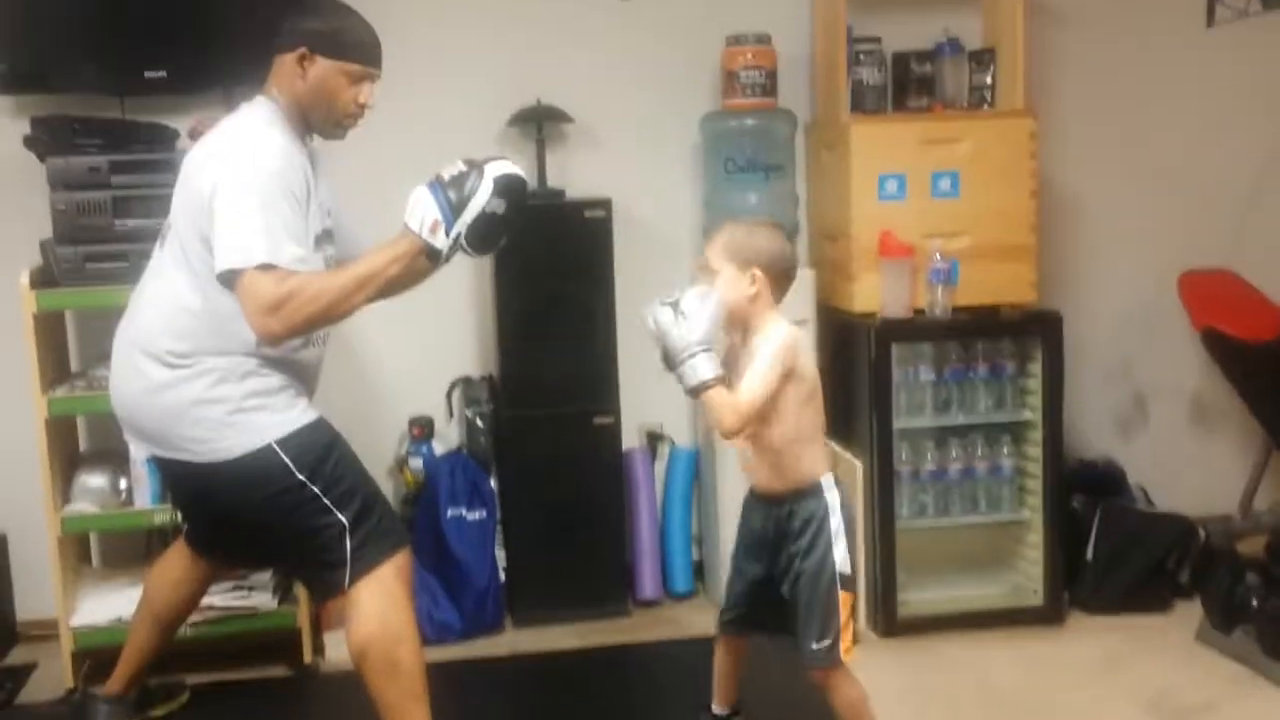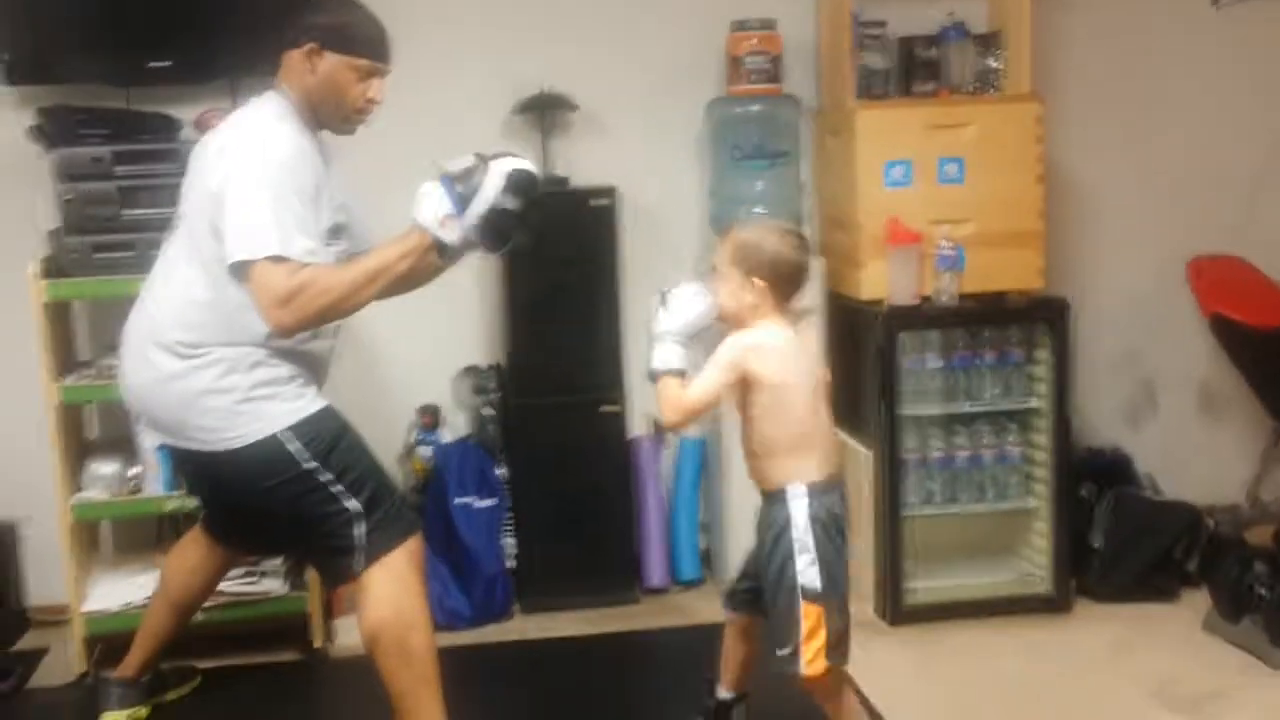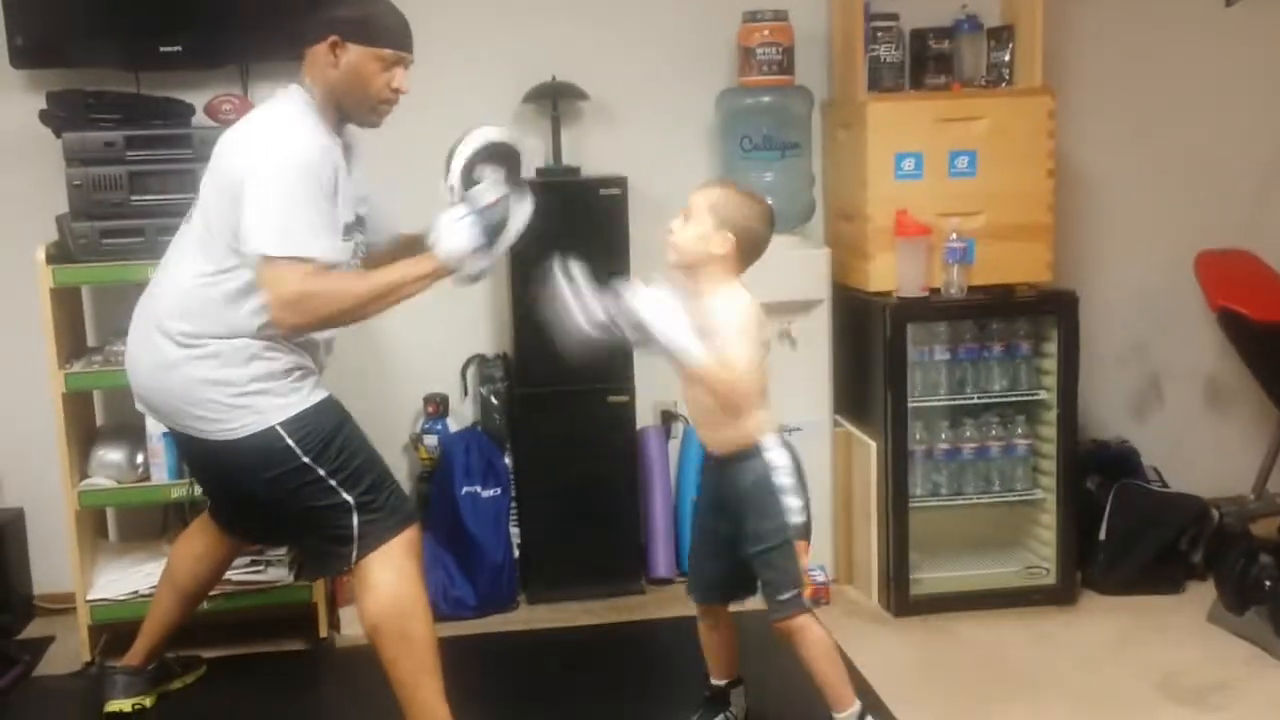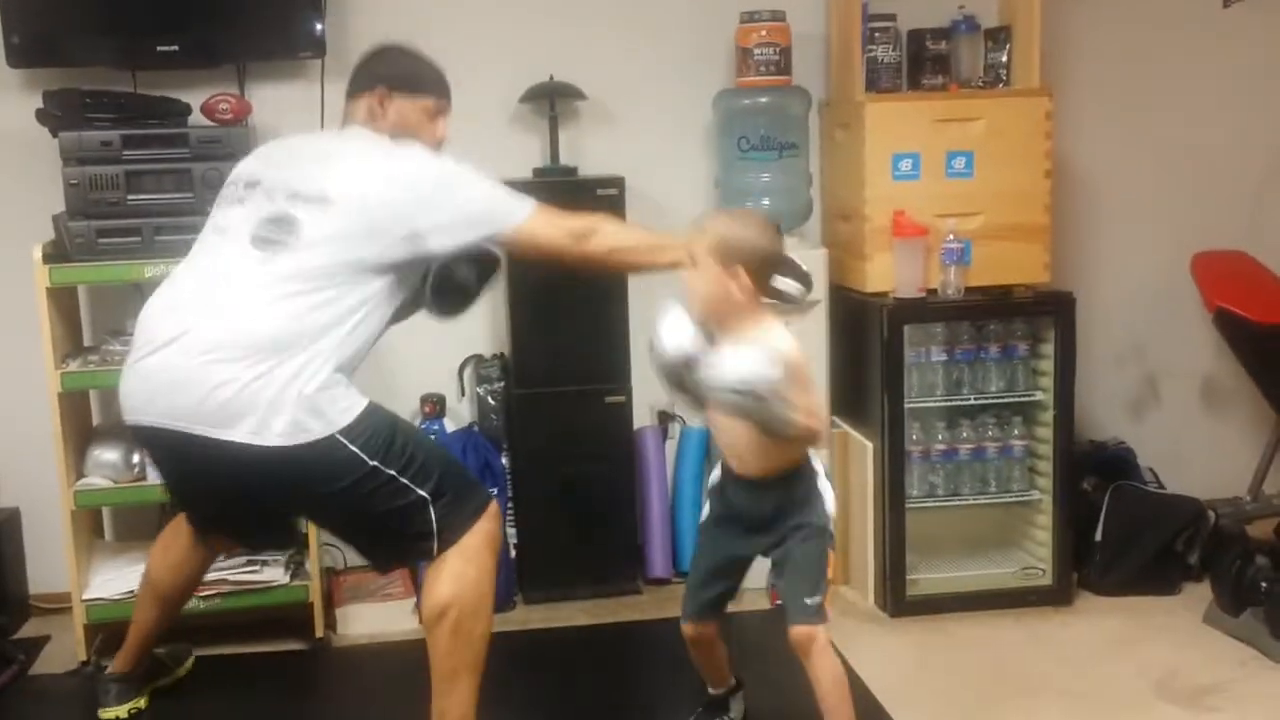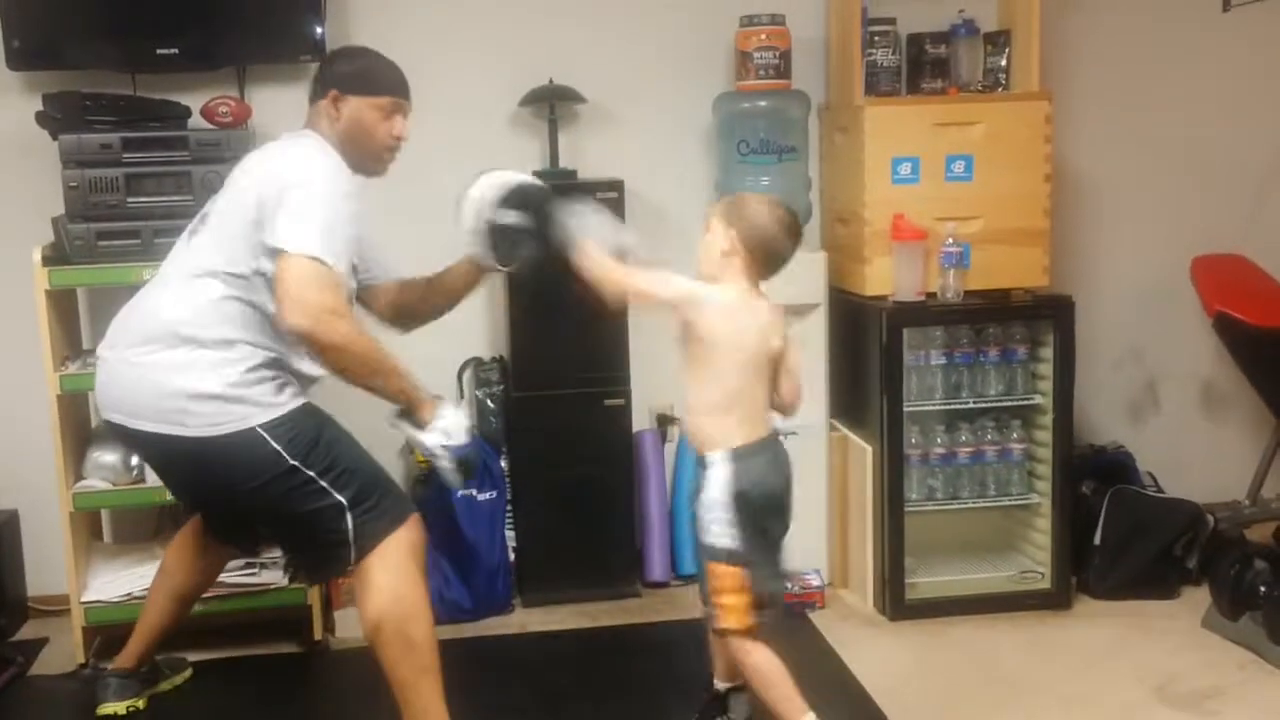
dt=0.4s
person 1, frame 1
left shoulder: (276, 149)
right shoulder: (260, 152)
left elbow: (347, 278)
right elbow: (274, 312)
left wrist: (445, 238)
right wrist: (416, 241)
left hip: (173, 391)
right hip: (216, 400)
left knee: (215, 544)
right knee: (378, 561)
person 1, frame 2
left shoulder: (290, 146)
right shoulder: (269, 147)
left elbow: (357, 272)
right elbow: (288, 303)
left wrist: (457, 234)
right wrist: (428, 234)
left hip: (183, 379)
right hip: (228, 389)
left knee: (231, 530)
right knee: (390, 547)
person 1, frame 3
left shoulder: (328, 142)
right shoulder: (288, 143)
left elbow: (368, 261)
right elbow: (296, 303)
left wrist: (464, 228)
right wrist: (440, 255)
left hip: (183, 367)
right hip: (223, 376)
left knee: (241, 516)
right knee: (389, 537)
person 1, frame 4
left shoulder: (272, 161)
right shoulder: (409, 175)
right elbow: (573, 238)
left wrist: (409, 282)
right wrist: (700, 250)
right hip: (261, 404)
left knee: (208, 520)
right knee: (468, 528)
person 1, frame 5
left shoulder: (305, 180)
right shoulder: (313, 174)
left elbow: (395, 305)
right elbow: (312, 317)
left wrist: (482, 263)
right wrist: (426, 404)
left hip: (137, 382)
right hip: (206, 394)
left knee: (230, 516)
right knee: (391, 538)
person 2, frame 1
left shoulder: (779, 339)
right shoulder: (746, 342)
left elbow: (731, 420)
right elbow: (723, 397)
left wrist: (694, 352)
right wrist: (678, 348)
left hip: (811, 512)
right hip: (764, 510)
left knee: (825, 660)
right knee: (733, 630)
person 2, frame 2
left shoulder: (744, 345)
right shoulder: (794, 341)
left elbow: (674, 412)
left wrist: (668, 342)
left hip: (801, 510)
right hip: (792, 503)
left knee: (811, 663)
right knee: (744, 608)
person 2, frame 3
left shoulder: (733, 306)
right shoulder: (694, 294)
left elbow: (735, 391)
left wrist: (673, 333)
right wrist: (592, 311)
left hip: (759, 471)
right hip: (720, 471)
left knee: (790, 615)
right knee: (708, 598)
person 2, frame 4
left shoulder: (780, 347)
right shoulder: (706, 330)
left elbow: (810, 429)
left wrist: (770, 412)
right wrist: (678, 374)
left hip: (795, 496)
right hip: (732, 492)
left knee: (805, 631)
right knee: (696, 624)
person 2, frame 5
left shoulder: (698, 297)
right shoulder: (771, 316)
left elbow: (611, 280)
right elbow: (787, 400)
left wrist: (584, 235)
left hip: (729, 475)
right hip: (764, 459)
left knee: (736, 628)
right knee: (721, 602)
